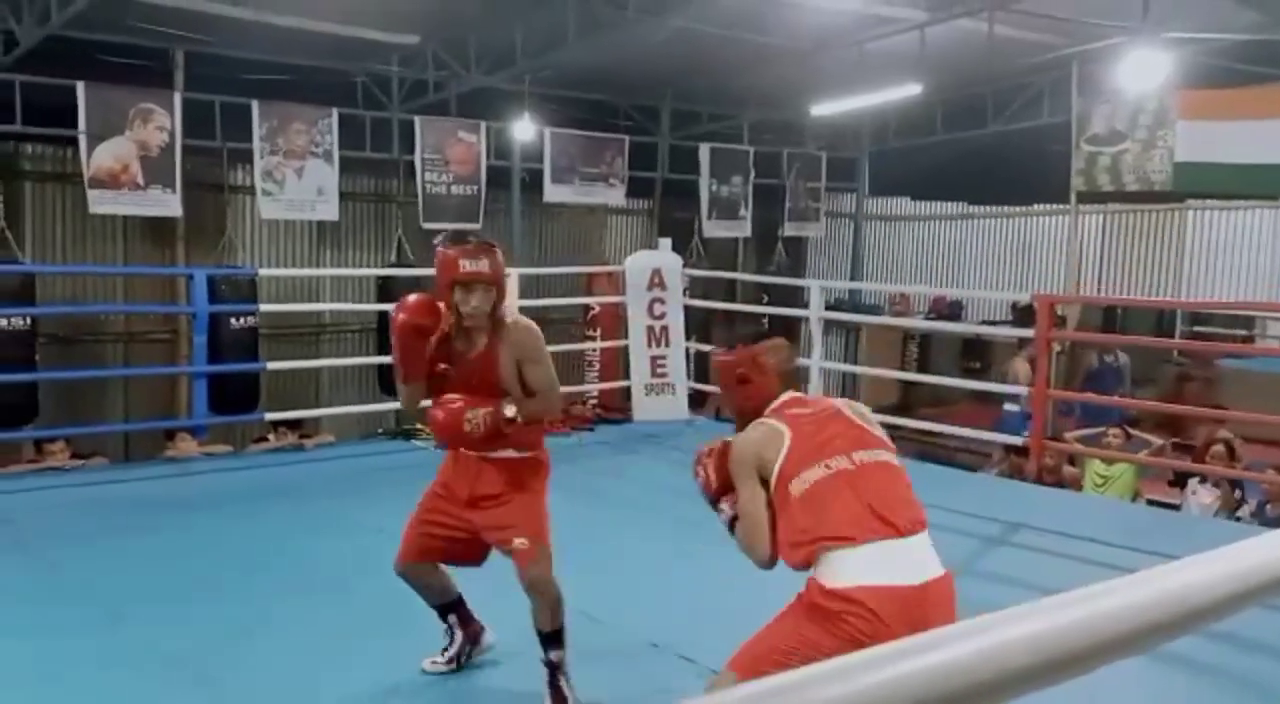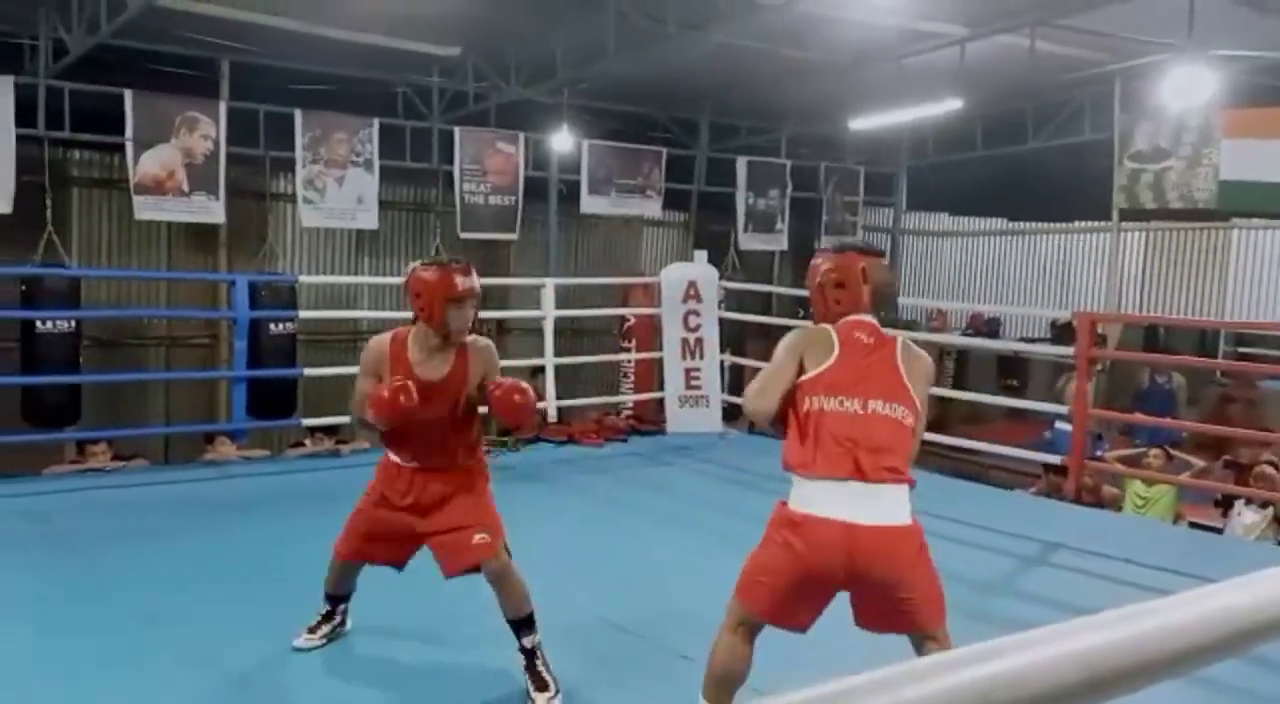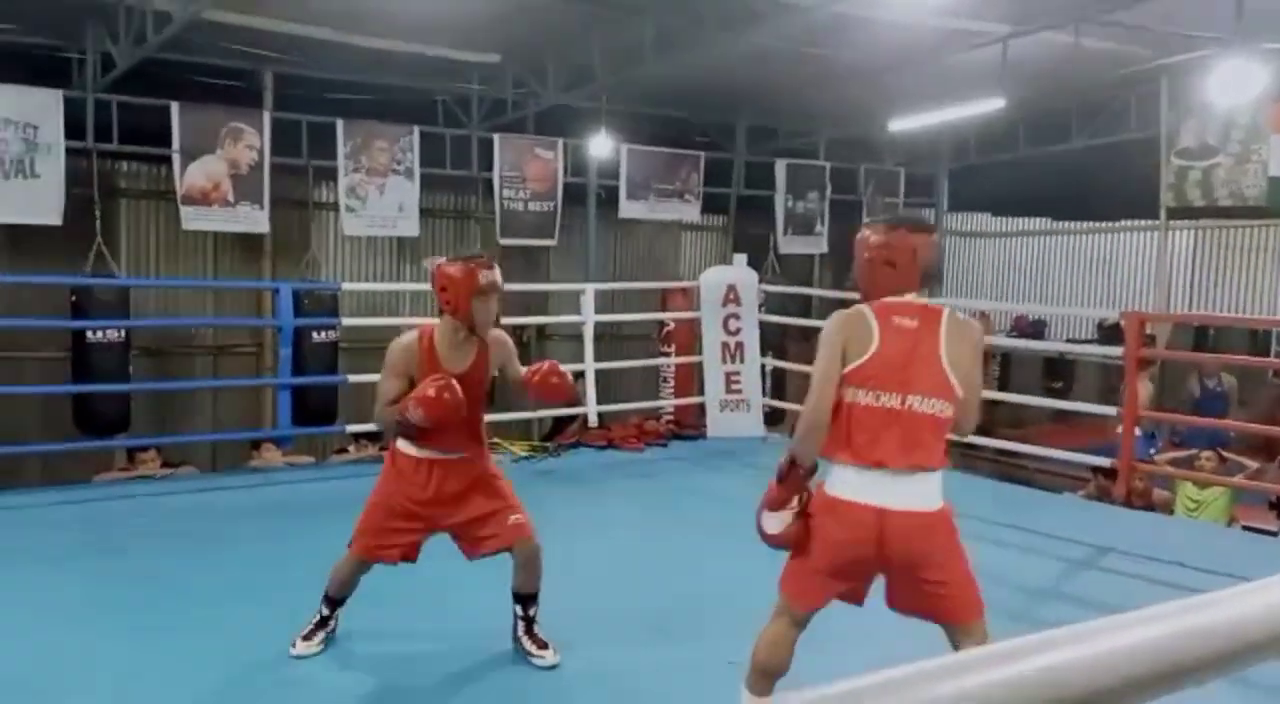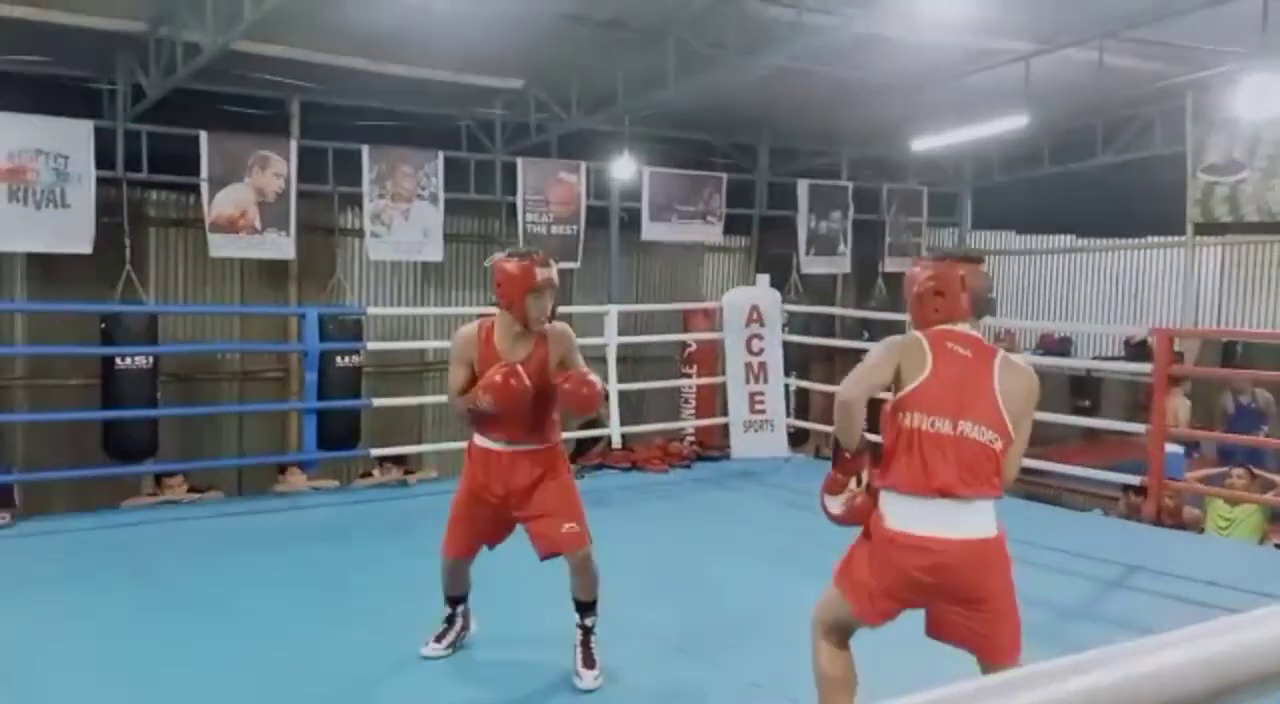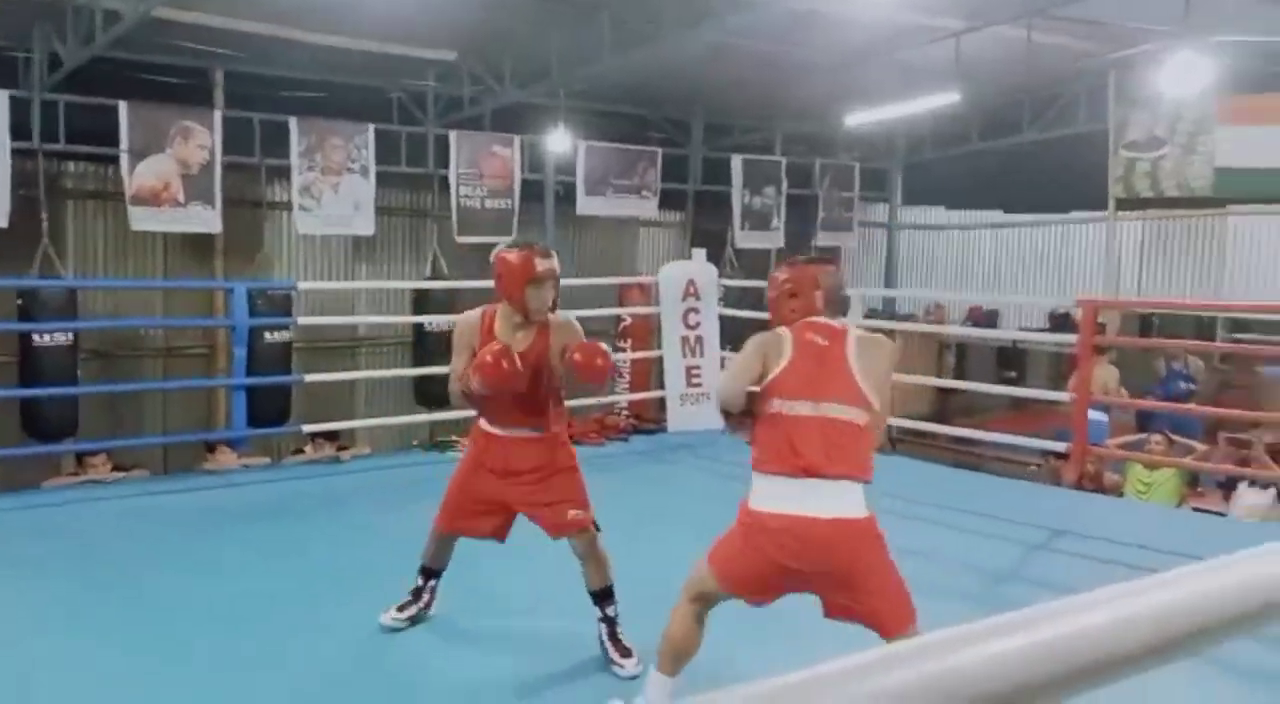
dt=0.3s
person 1, frame 1
left shoulder: (751, 443)
right shoulder: (854, 411)
left elbow: (762, 553)
left wrist: (727, 508)
left hip: (850, 598)
right hip: (930, 588)
person 1, frame 2
left shoulder: (805, 341)
right shoulder: (917, 361)
left elbow: (758, 408)
right elbow: (904, 447)
left hip: (812, 525)
right hip: (893, 532)
left knee: (739, 626)
right knee: (934, 642)
person 1, frame 3
left shoulder: (847, 325)
right shoulder: (964, 335)
left elbow: (813, 414)
right elbow: (964, 424)
left wrist: (794, 475)
left hip: (846, 508)
right hip: (921, 514)
left knee: (787, 619)
right knee: (972, 635)
person 1, frame 4
left shoulder: (903, 350)
right shoulder: (1020, 377)
left elbow: (849, 396)
right elbow: (1005, 474)
left wrist: (849, 457)
left hip: (899, 538)
right hip: (975, 545)
left knee: (828, 630)
person 1, frame 5
left shoulder: (769, 342)
right shoulder: (878, 351)
left elbow: (727, 397)
right elbow: (872, 436)
left wrist: (750, 406)
left hip: (770, 520)
right hip: (847, 524)
left knee: (694, 599)
right knee: (904, 637)
person 2, frame 1
left shoulder: (518, 333)
right shoulder: (432, 328)
left elbow: (553, 405)
right elbow: (409, 401)
left wrist: (497, 414)
right wrist: (406, 351)
left hip: (517, 468)
right hip: (462, 465)
left knee: (533, 569)
right knee: (411, 561)
left ankle: (554, 666)
right ankle: (467, 631)
person 2, frame 2
left shoulder: (480, 352)
right shoulder: (383, 350)
left elbow: (501, 403)
right elbow: (359, 413)
left wrist: (512, 404)
right wrist: (376, 413)
left hip: (460, 479)
right hip: (399, 475)
left knee: (498, 567)
right knee: (346, 557)
left ankle: (533, 658)
right ankle: (334, 615)
person 2, frame 3
left shoulder: (497, 344)
right shoulder: (408, 348)
left elbow: (520, 380)
right elbow: (384, 416)
left wrist: (543, 386)
right wrist: (414, 411)
left hip: (471, 467)
right hip: (411, 469)
left knee: (525, 545)
right knee: (361, 554)
left ankle: (525, 626)
right ankle: (325, 619)
person 2, frame 4
left shoulder: (558, 337)
right shoulder: (470, 338)
left elbow: (585, 386)
right elbow: (457, 405)
left wrist: (589, 391)
right wrist: (481, 400)
left hip: (542, 461)
right hip: (488, 460)
left knee: (580, 553)
right knee: (456, 552)
left ankle: (585, 638)
right ankle: (456, 620)
person 2, frame 5
left shoulder: (563, 327)
right shoulder: (471, 326)
left elbow: (591, 382)
right elbow: (456, 397)
left wrist: (595, 372)
right wrist: (475, 384)
left hip: (546, 451)
right hip: (490, 447)
left knee: (585, 538)
right knee: (444, 527)
left ankle: (610, 627)
right ankle: (424, 593)
